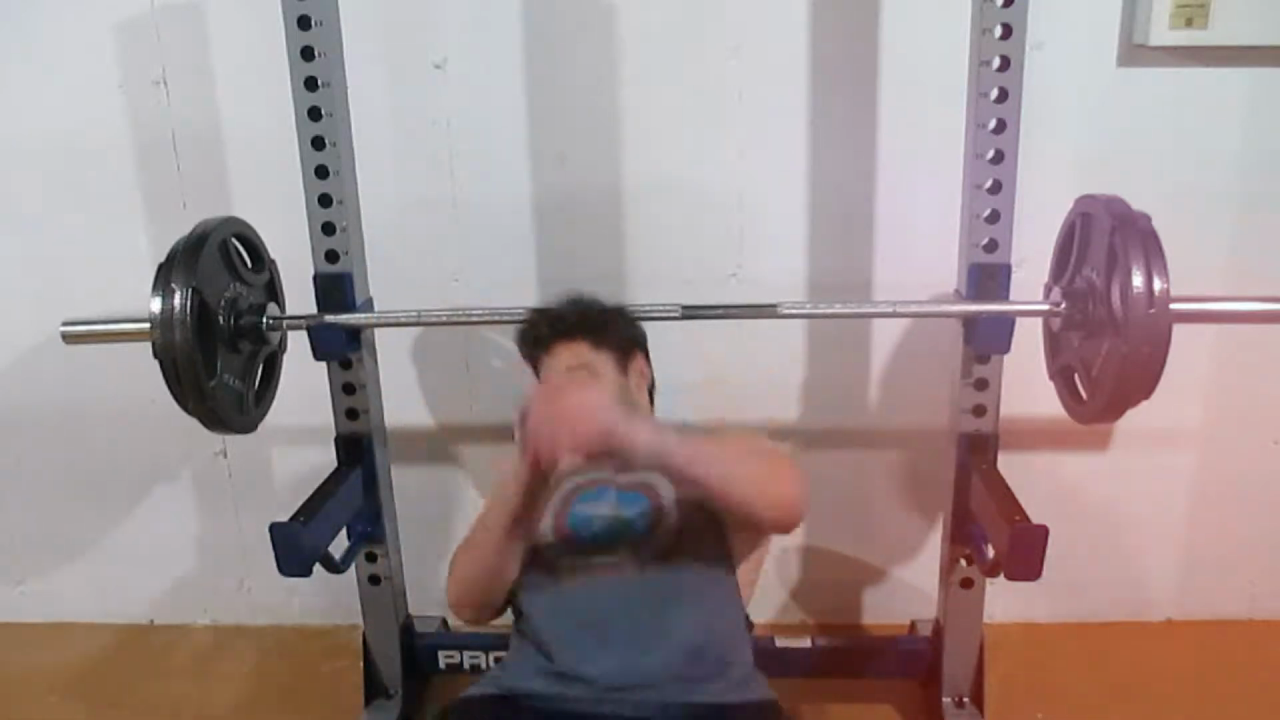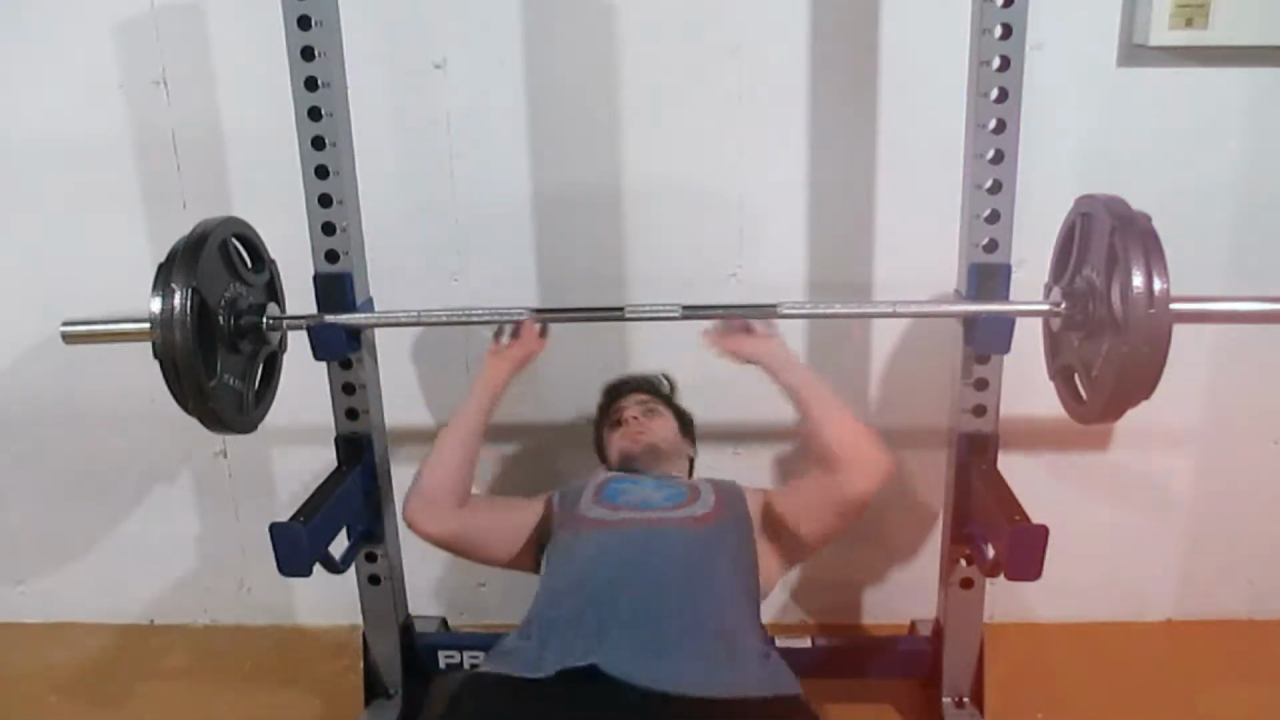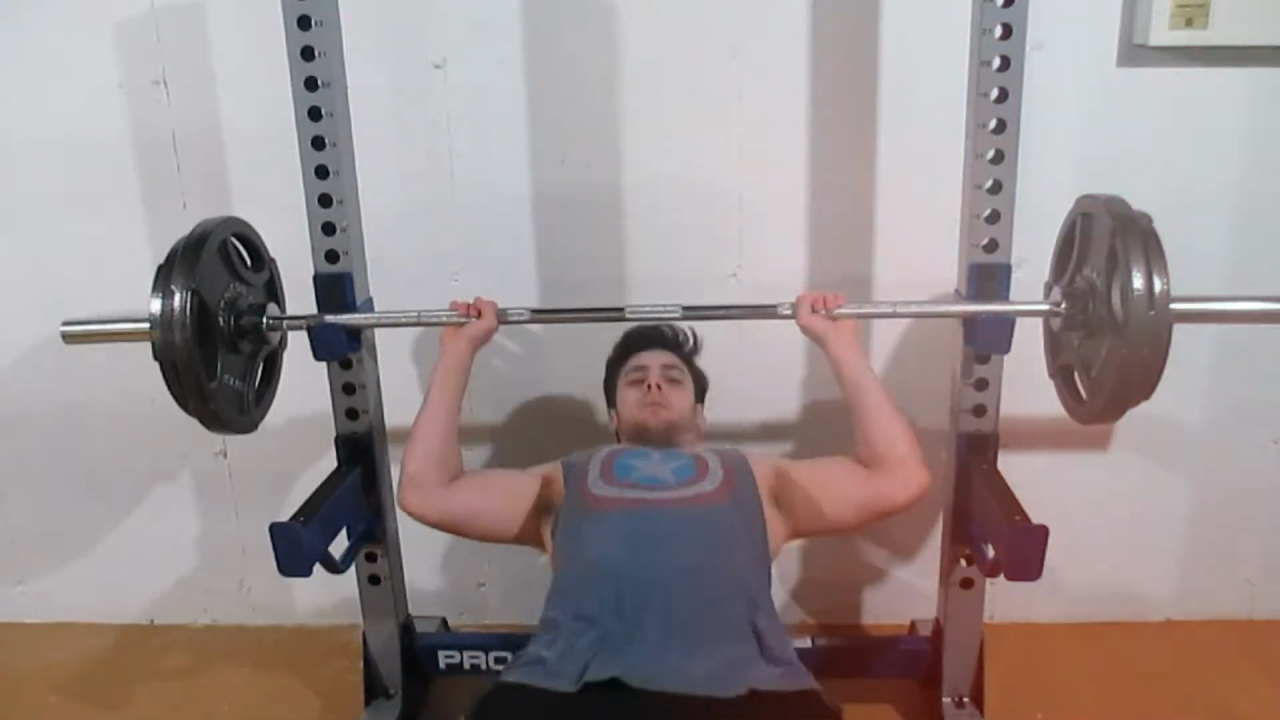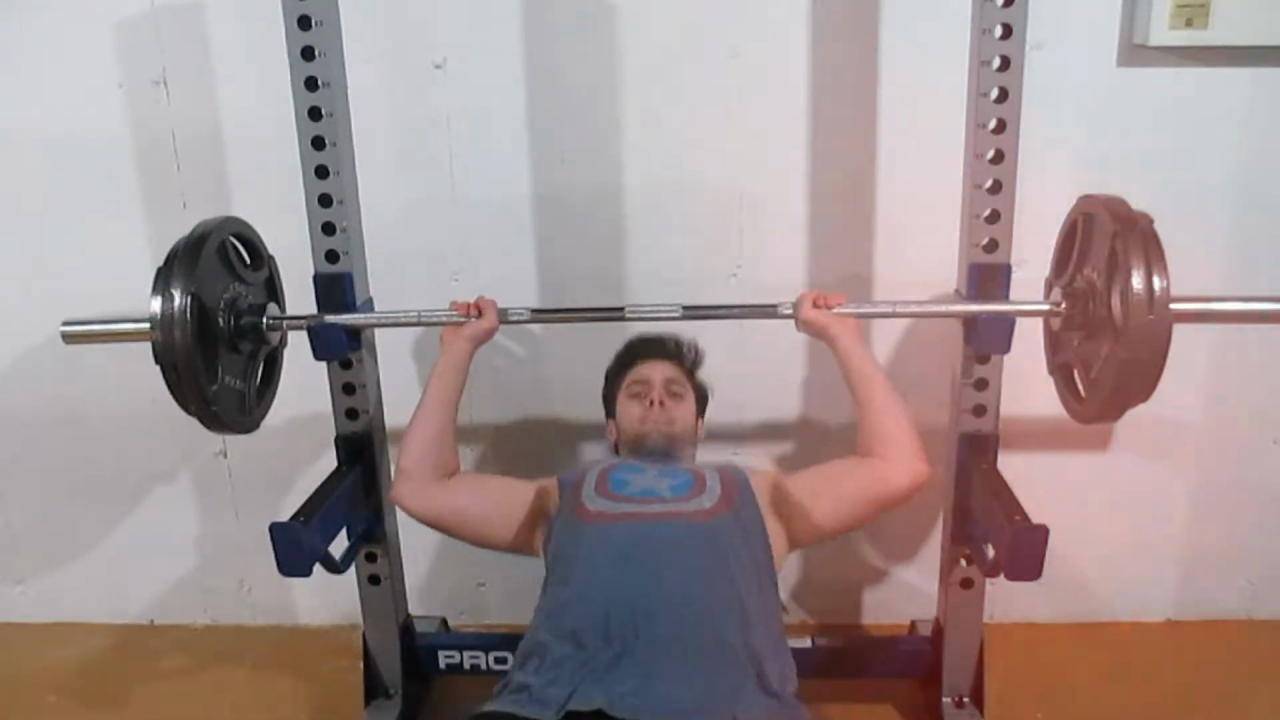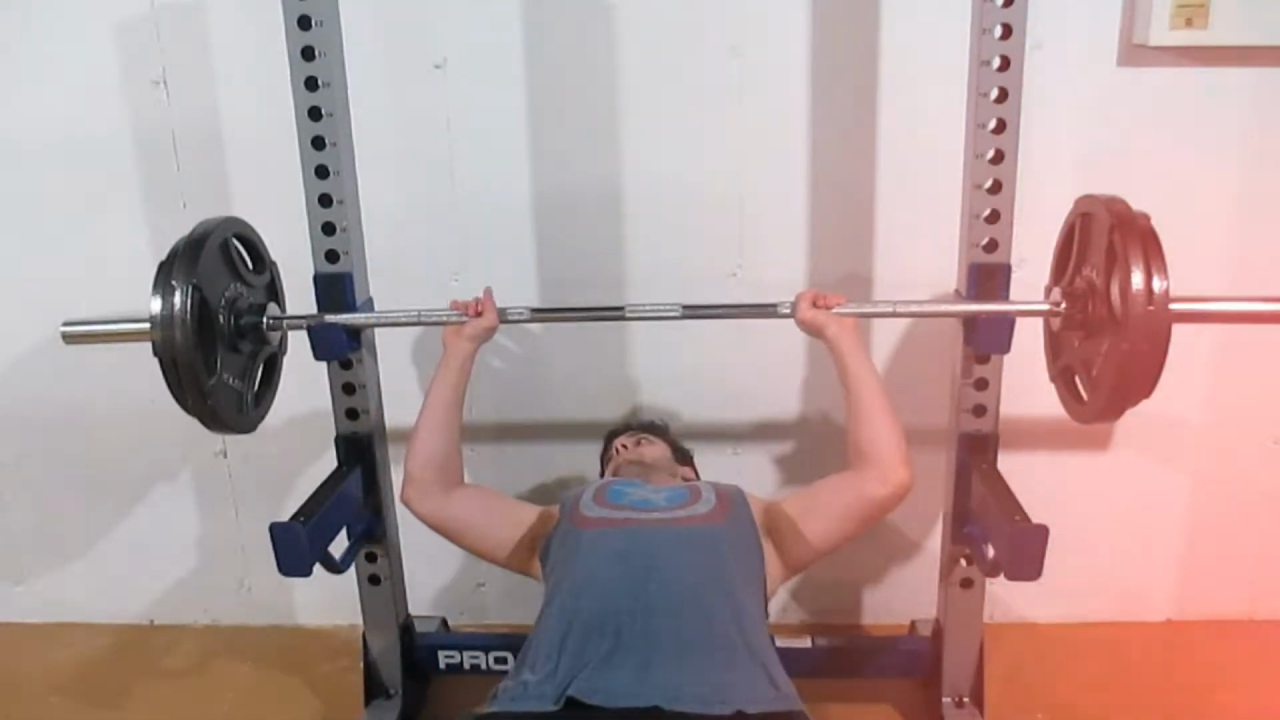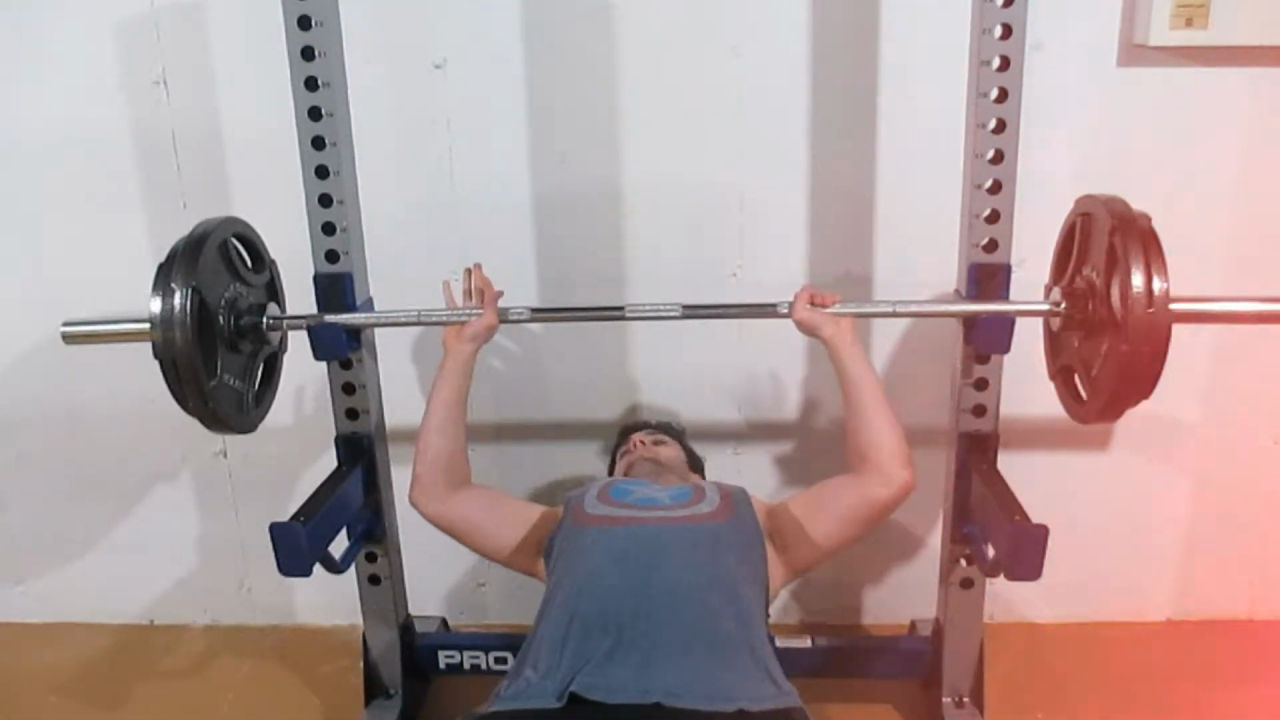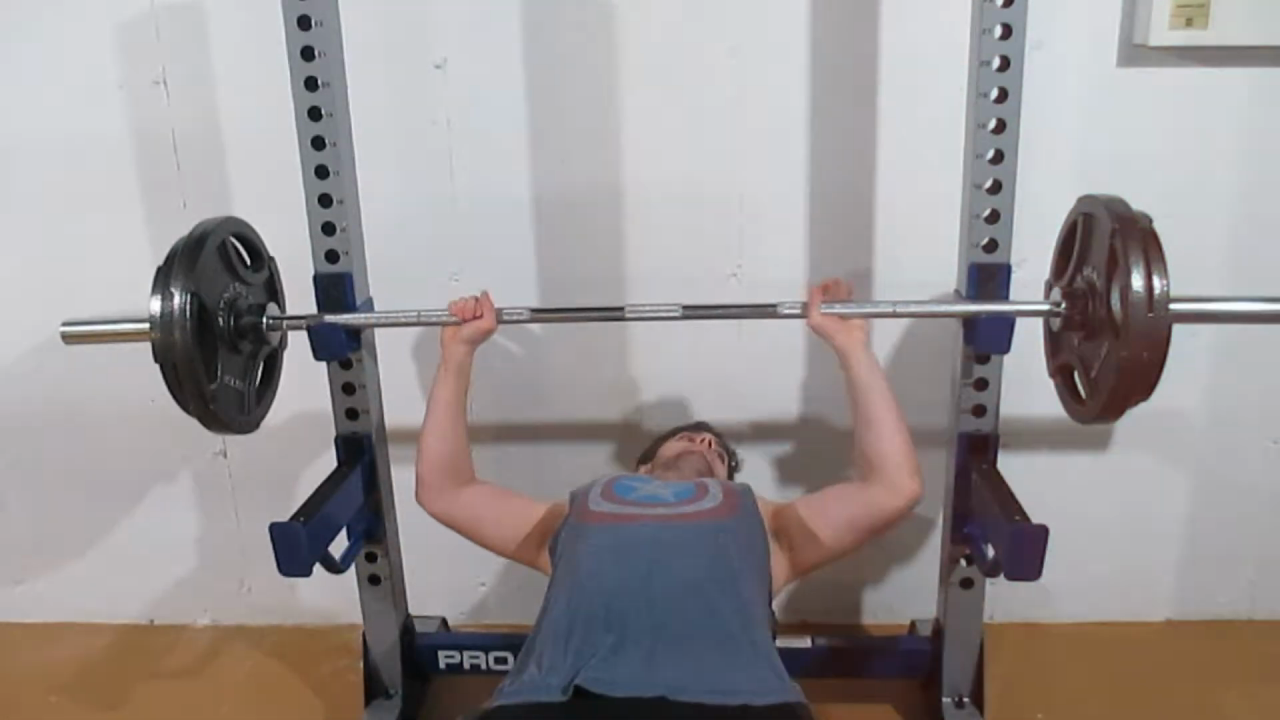
dt=0.5s
person 1, frame 1
left shoulder: (721, 462)
right shoulder: (534, 488)
left elbow: (781, 499)
right elbow: (469, 601)
left wrist: (634, 438)
right wrist: (526, 476)
person 1, frame 2
left shoulder: (749, 510)
right shoulder: (562, 509)
left elbow: (861, 469)
right elbow: (432, 512)
left wrist: (772, 356)
right wrist: (493, 378)
person 1, frame 3
left shoulder: (754, 476)
right shoulder: (565, 480)
left elbow: (899, 478)
right elbow: (425, 491)
left wrist: (838, 344)
right wrist: (459, 351)
person 1, frame 4
left shoulder: (753, 491)
right shoulder: (560, 495)
left elbow: (900, 466)
right elbow: (418, 486)
left wrist: (841, 336)
right wrist: (458, 349)
person 1, frame 5
left shoulder: (748, 517)
right shoulder: (561, 522)
left elbow: (882, 477)
right elbow: (430, 491)
left wrist: (841, 338)
right wrist: (461, 349)
person 1, frame 6
left shoulder: (751, 519)
right shoulder: (565, 523)
left elbow: (886, 477)
right elbow: (436, 490)
left wrist: (837, 337)
right wrist: (463, 348)
person 1, frame 7
left shoulder: (757, 519)
right shoulder: (574, 515)
left elbow: (892, 488)
right elbow: (443, 488)
left wrist: (851, 345)
right wrist: (458, 351)
